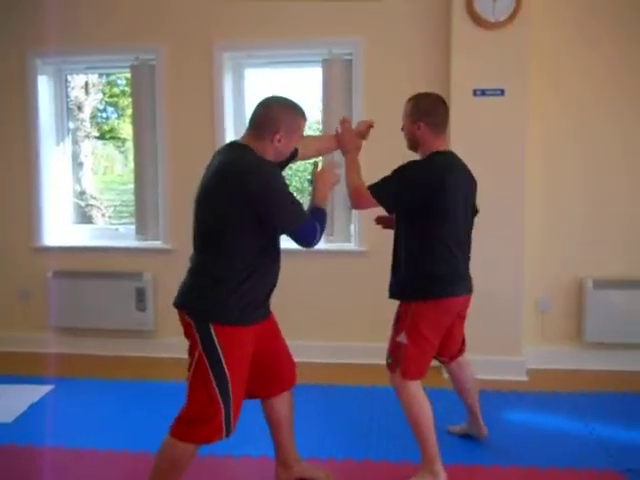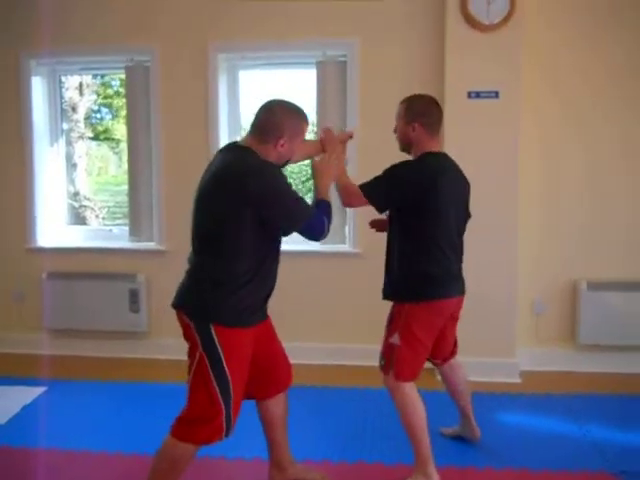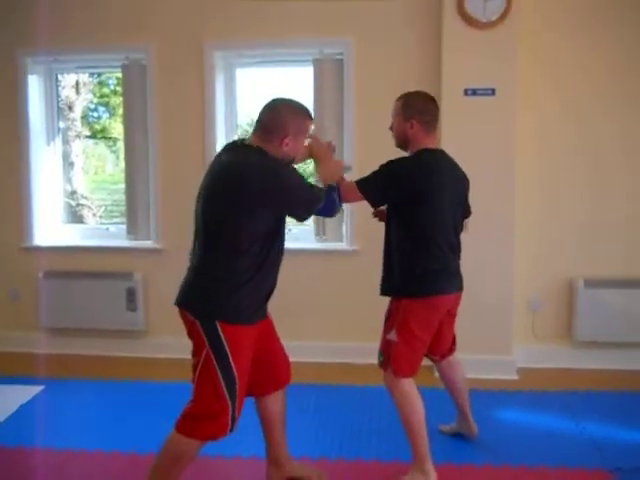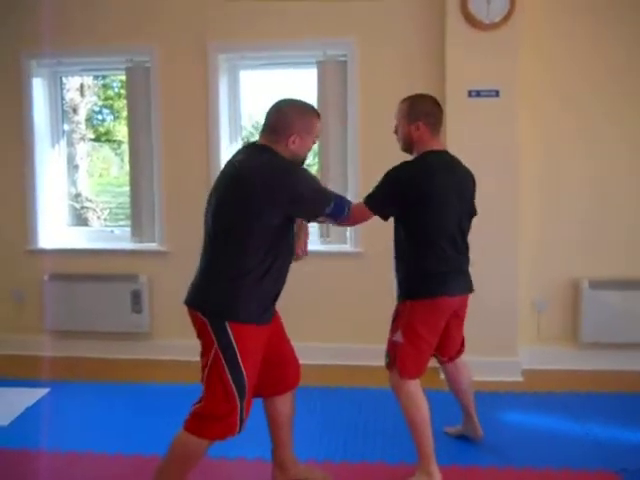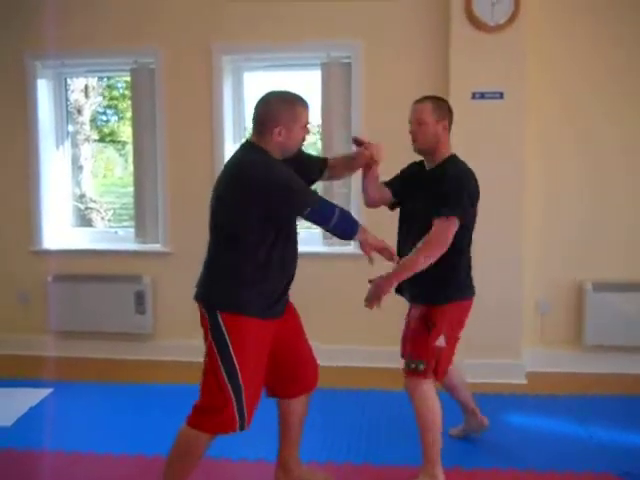
dt=0.4s
person 1, frame 1
left shoulder: (419, 173)
right shoulder: (461, 171)
left elbow: (359, 199)
left wrist: (351, 153)
right wrist: (401, 223)
left hip: (428, 293)
right hip: (457, 287)
left knee: (404, 376)
right knee: (453, 356)
right ankle: (476, 423)
person 1, frame 2
left shoulder: (410, 174)
right shoulder: (455, 174)
left elbow: (351, 198)
right wrist: (395, 225)
left hip: (421, 295)
right hip: (450, 289)
left knee: (398, 377)
right knee: (445, 358)
right ankle: (469, 426)
person 1, frame 3
left shoulder: (404, 171)
right shoulder: (453, 170)
left elbow: (346, 193)
left hip: (418, 290)
right hip: (448, 284)
left knee: (397, 373)
right knee: (443, 354)
right ankle: (466, 422)
person 1, frame 4
left shoulder: (407, 176)
right shoulder: (462, 172)
left elbow: (355, 215)
left hip: (425, 292)
right hip: (457, 285)
left knee: (403, 375)
right knee: (451, 357)
right ankle: (472, 424)
person 1, frame 5
left shoulder: (458, 178)
right shoulder: (414, 173)
left elbow: (439, 241)
right elbow: (375, 200)
left wrist: (391, 278)
right wrist: (370, 167)
left hip: (444, 294)
right hip: (427, 292)
left knee: (419, 376)
right knee: (434, 364)
right ankle: (473, 416)
person 2, frame 1
left shoulder: (240, 156)
right shoulder: (256, 174)
left elbow: (303, 149)
right elbow: (308, 234)
right wrist: (321, 191)
left hip: (246, 304)
right hip: (218, 312)
left knee: (279, 377)
right knee: (208, 415)
person 2, frame 2
left shoulder: (237, 156)
right shoulder: (257, 177)
left elbow: (288, 153)
right elbow: (316, 228)
left wrist: (326, 145)
right wrist: (323, 181)
left hip: (242, 305)
right hip: (217, 312)
left knee: (274, 378)
right knee: (208, 415)
person 2, frame 3
left shoulder: (238, 153)
right shoulder: (268, 173)
right elbow: (326, 205)
left wrist: (313, 151)
right wrist: (328, 174)
left hip: (239, 302)
right hip: (219, 309)
left knee: (273, 375)
right knee: (213, 411)
person 2, frame 4
left shoulder: (253, 158)
right shoulder: (279, 174)
left elbow: (298, 201)
right elbow: (336, 208)
left wrist: (299, 231)
right wrist: (329, 203)
left hip: (249, 303)
right hip: (228, 309)
left knee: (283, 376)
right knee: (221, 410)
person 2, frame 5
left shoulder: (272, 160)
right shoulder: (257, 171)
left elbow: (326, 168)
right elbow: (322, 212)
left wrist: (357, 160)
right wrist: (365, 237)
left hip: (270, 299)
right hip: (234, 305)
left knee: (299, 376)
right knee: (221, 406)
